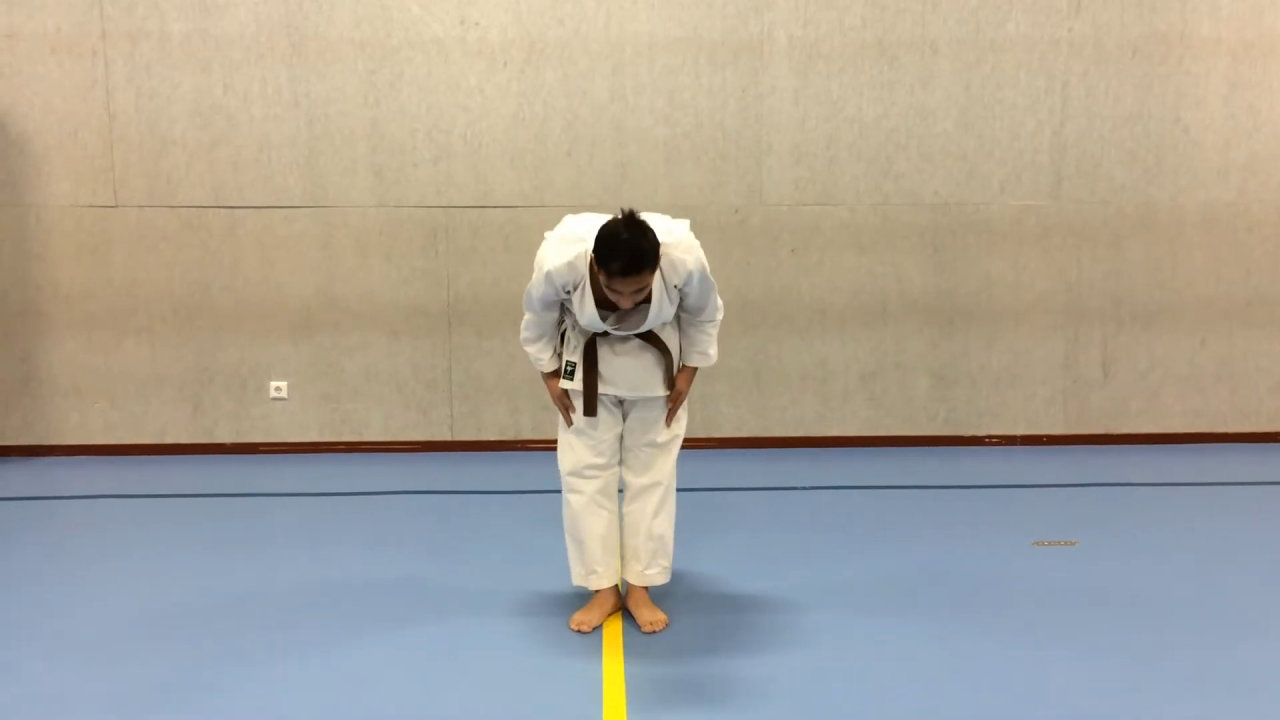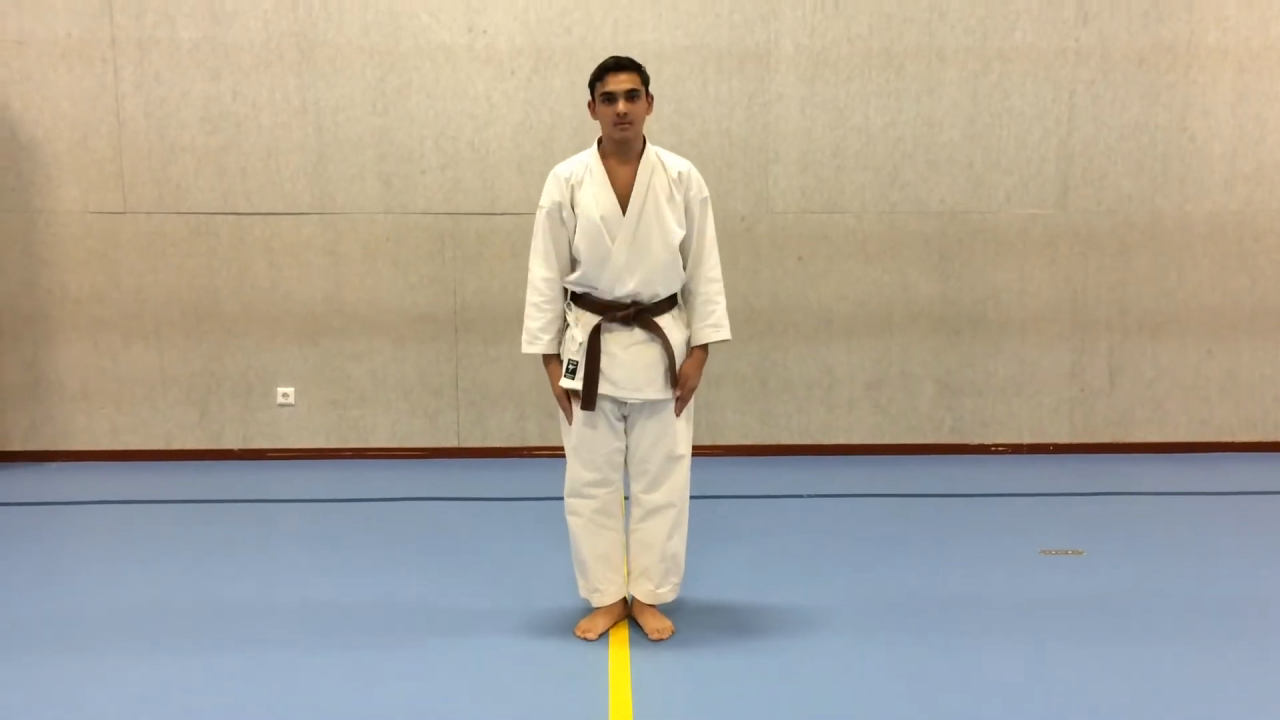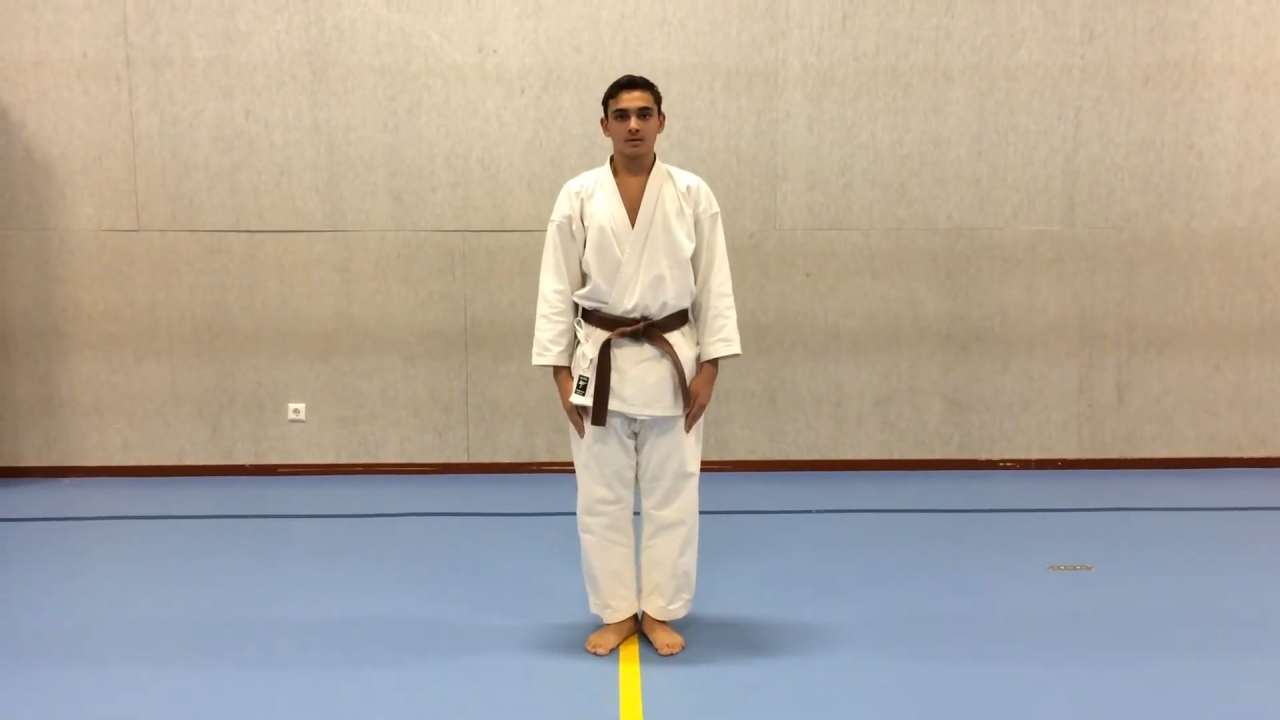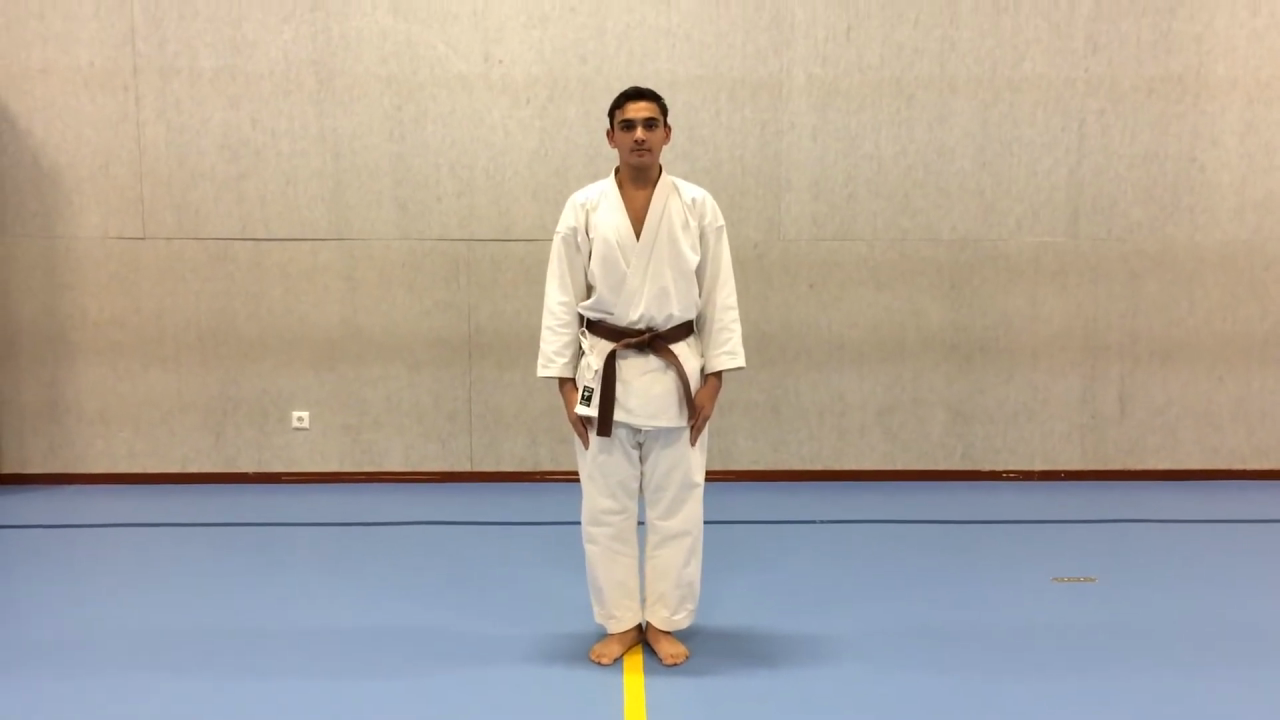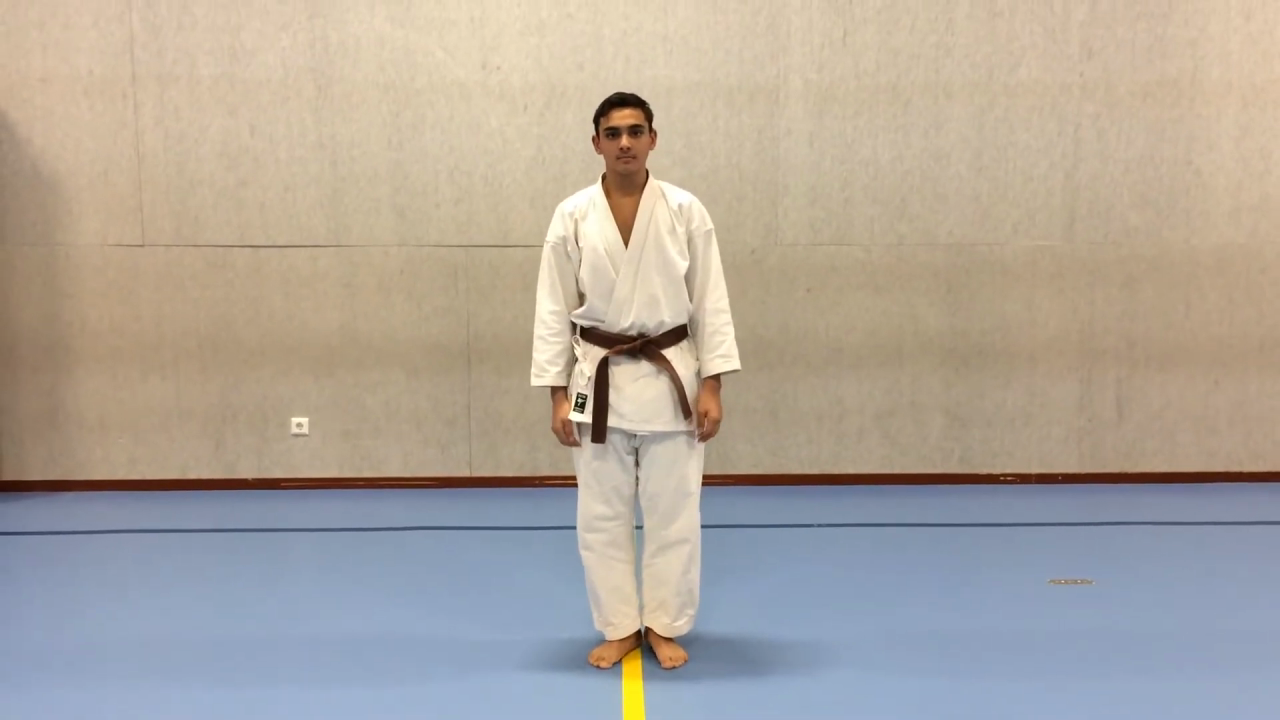
dt=1s
person 1, frame 1
left shoulder: (686, 258)
right shoulder: (558, 261)
left elbow: (705, 313)
right elbow: (538, 318)
left wrist: (688, 371)
right wrist: (551, 376)
left hip: (656, 353)
right hip: (587, 353)
left knee: (652, 468)
right knee: (585, 468)
left ankle: (640, 587)
right ankle: (602, 588)
person 1, frame 2
left shoulder: (681, 177)
right shoulder: (566, 179)
left elbow: (704, 269)
right elbow: (546, 272)
left wrist: (699, 350)
right wrist: (550, 357)
left hip: (661, 346)
right hip: (590, 345)
left knee: (662, 480)
right knee: (590, 482)
left ankle: (649, 596)
right ankle: (605, 597)
person 1, frame 3
left shoulder: (692, 193)
right shoulder: (578, 195)
left elbow: (713, 283)
right elbow: (557, 287)
left wrist: (709, 366)
right wrist: (561, 370)
left hip: (670, 359)
right hip: (600, 360)
left knee: (672, 495)
right knee: (602, 497)
left ankle: (661, 611)
right ankle: (615, 612)
person 1, frame 4
left shoulder: (697, 205)
right shoulder: (584, 207)
left elbow: (718, 296)
right elbow: (562, 299)
left wrist: (713, 378)
right wrist: (566, 382)
left hip: (675, 371)
right hip: (605, 371)
left knee: (677, 507)
right knee: (606, 507)
left ankle: (664, 621)
right ankle: (619, 622)
person 1, frame 5
left shoulder: (685, 210)
right shoulder: (571, 216)
left elbow: (710, 301)
right elbow: (553, 309)
left wrist: (711, 386)
right wrist: (557, 394)
left hip: (669, 378)
right hip: (598, 379)
left knee: (674, 512)
right knee: (602, 515)
left ankle: (664, 627)
right ankle: (618, 628)
